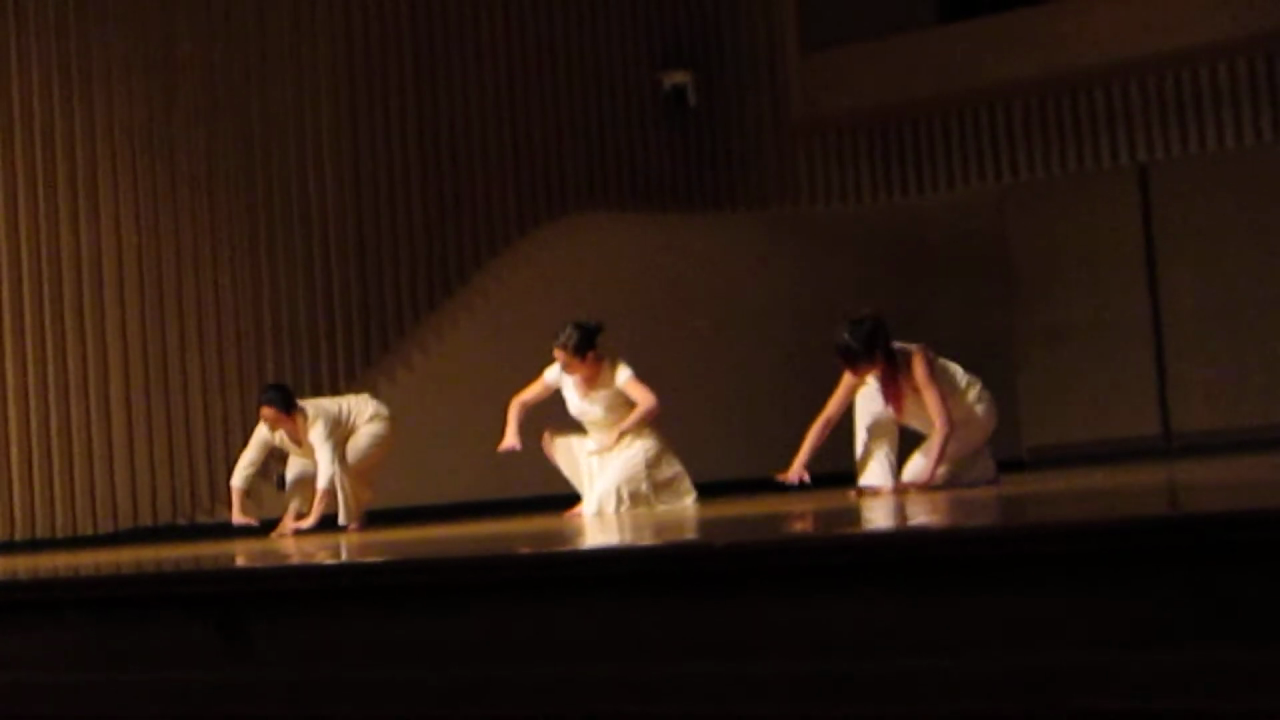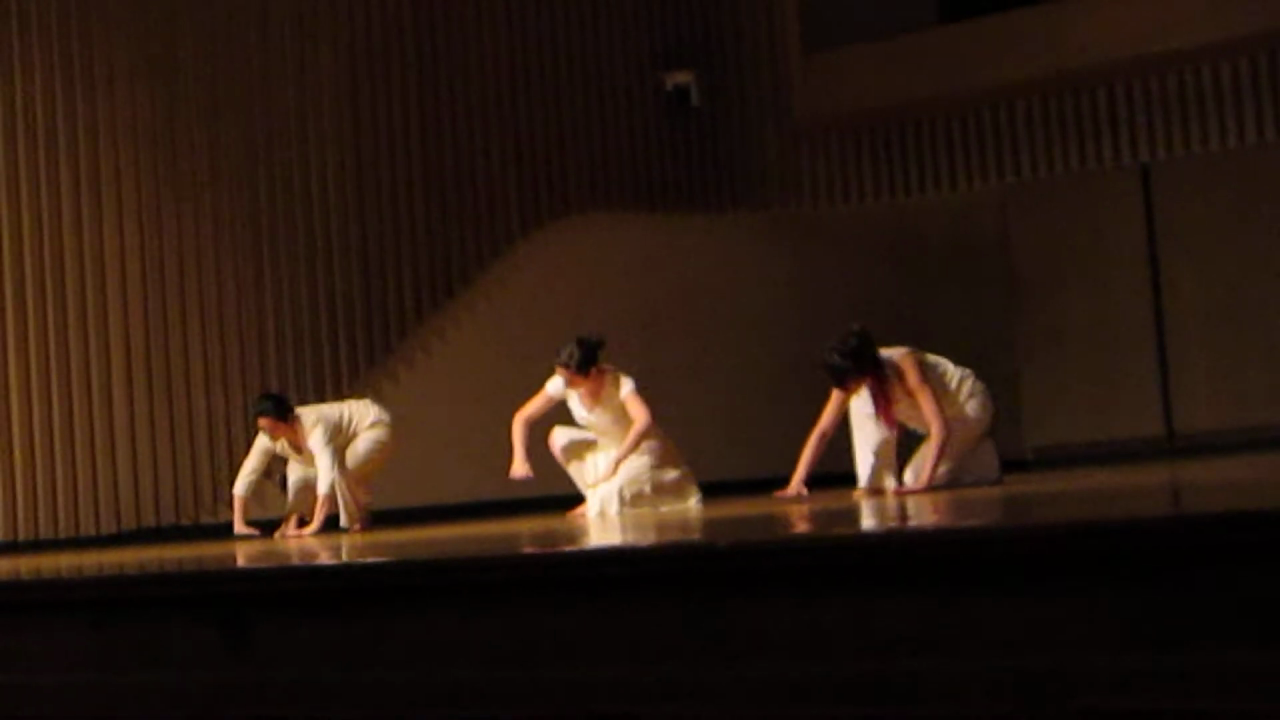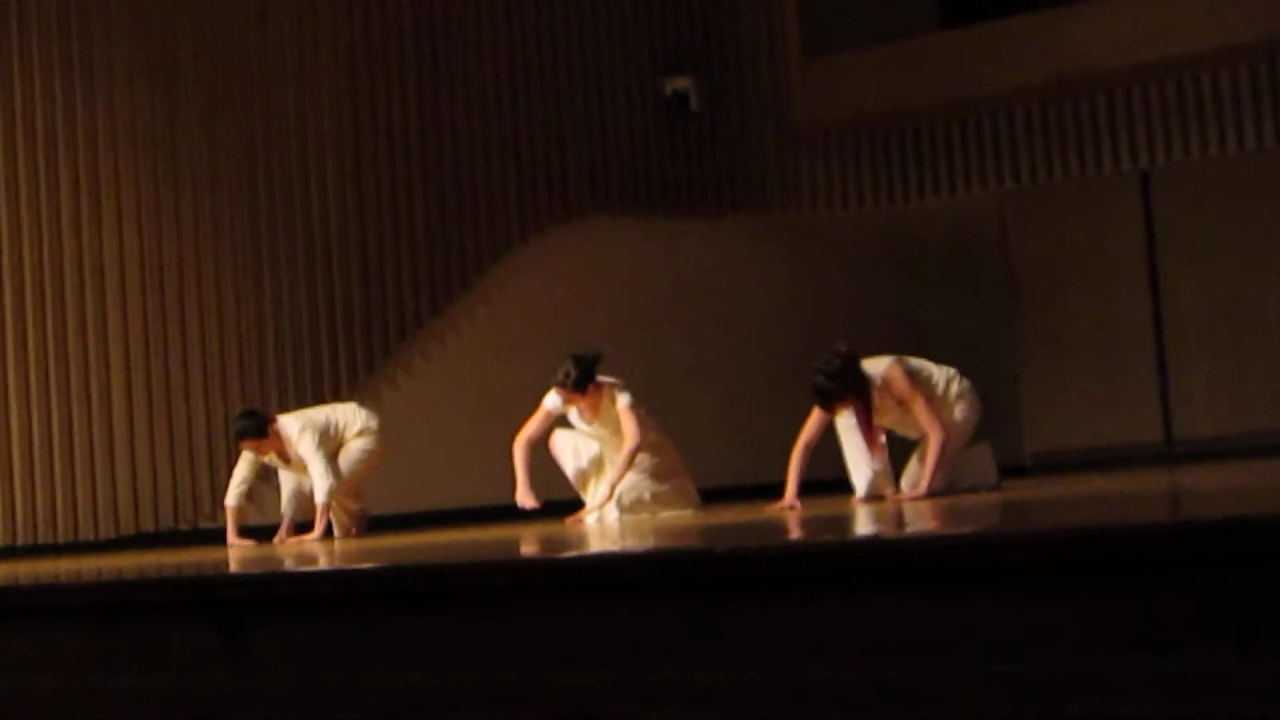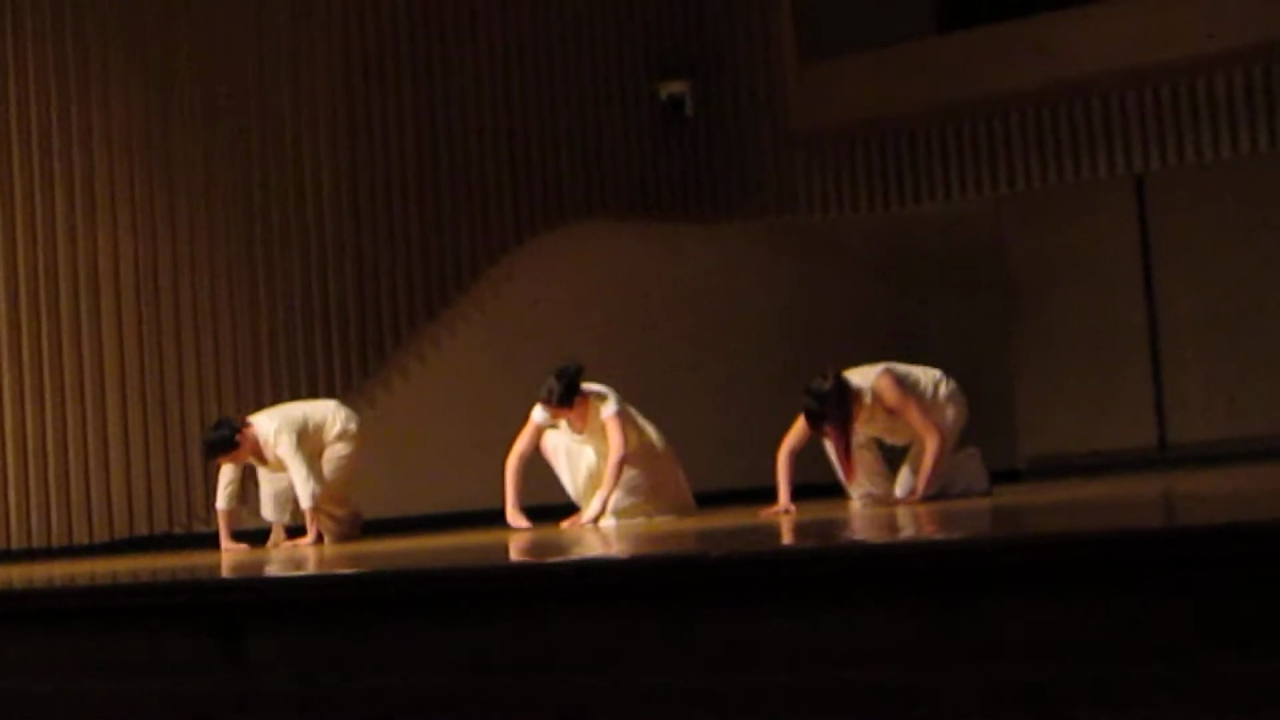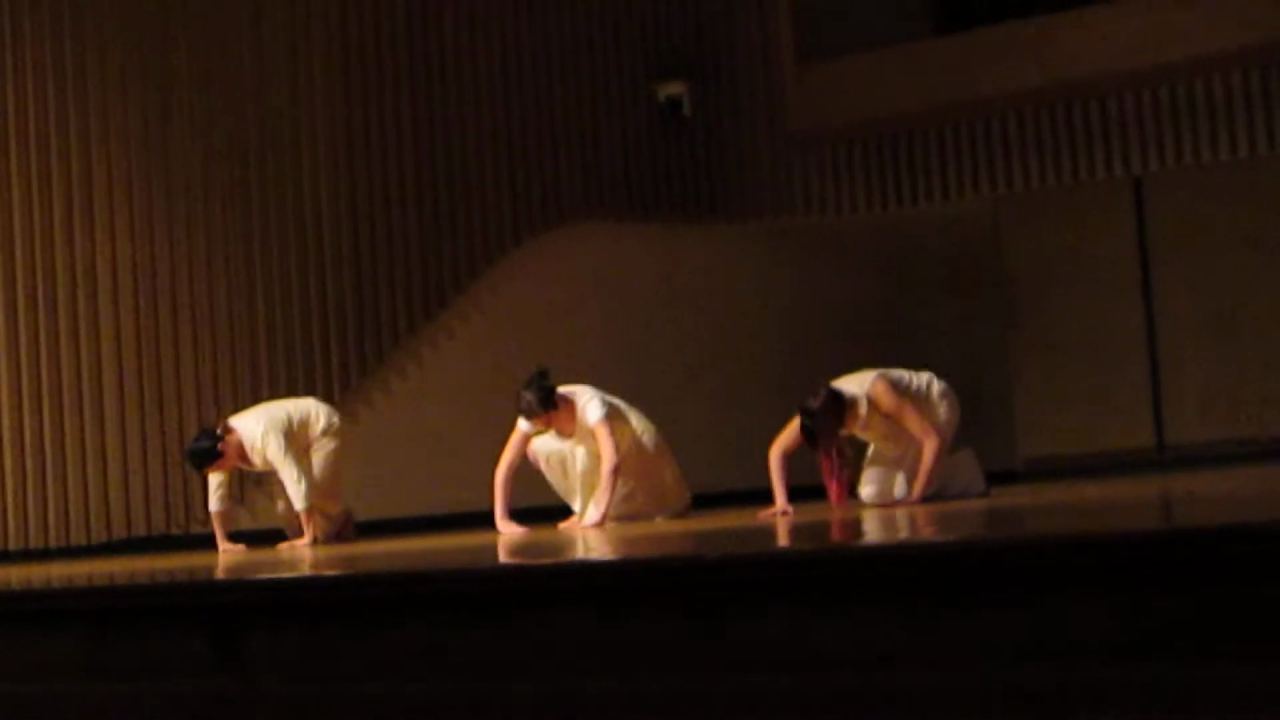
dt=0.4s
person 1, frame 1
left shoulder: (914, 362)
right shoulder: (859, 369)
left elbow: (943, 424)
right elbow: (828, 417)
left wrist: (928, 473)
right wrist: (798, 464)
left hip: (974, 410)
right hip: (928, 413)
left knee: (914, 479)
right knee: (867, 398)
left ankle: (979, 465)
right ankle: (877, 480)
person 1, frame 2
left shoulder: (905, 367)
right shoulder: (851, 378)
left elbow: (940, 428)
right elbow: (822, 431)
left wrist: (924, 480)
right wrist: (797, 481)
left hip: (969, 403)
right hip: (931, 407)
left knee: (914, 479)
right knee: (861, 404)
left ankle: (982, 462)
right ankle: (879, 481)
person 1, frame 3
left shoulder: (892, 377)
right shoulder: (838, 391)
left elbow: (938, 434)
right elbow: (804, 443)
left wrist: (923, 488)
right wrist: (790, 495)
left hip: (956, 401)
right hip: (912, 414)
left knee: (911, 486)
right knee: (848, 417)
left ankle: (979, 468)
right ankle: (877, 488)
person 1, frame 4
left shoulder: (883, 388)
right shoulder: (826, 402)
left elbow: (935, 438)
right elbow: (786, 449)
left wrist: (918, 492)
right wrist: (784, 500)
left hip: (944, 403)
right hip: (900, 418)
left knee: (906, 491)
left ankle: (968, 468)
right ankle: (875, 493)
person 1, frame 5
left shoulder: (879, 394)
right shoulder: (821, 410)
left elbow: (933, 440)
right elbow: (776, 451)
left wrist: (916, 493)
right wrist: (781, 501)
left hip: (936, 405)
right hip: (896, 427)
left knee: (905, 493)
right knee: (872, 495)
left ankle: (962, 469)
person 2, frame 1
left shoulder: (616, 371)
right shoulder: (559, 373)
left elbow: (651, 402)
right elbow: (519, 401)
left wrist: (617, 434)
right wrist: (512, 432)
left hip: (635, 445)
right hip: (599, 445)
left knee: (605, 499)
right knee: (551, 437)
right ankle: (591, 495)
person 2, frame 2
left shoulder: (620, 383)
right shoulder: (561, 384)
left elbow: (645, 421)
right elbow: (521, 418)
left wrist: (615, 462)
right wrist: (520, 458)
left hip: (641, 449)
right hip: (605, 448)
left knee: (609, 499)
right knee: (557, 436)
right ankle: (595, 496)
person 2, frame 3
left shoulder: (616, 394)
right shoulder: (558, 398)
left elbow: (634, 441)
right elbow: (522, 440)
left wrist: (610, 487)
right wrist: (523, 486)
left hip: (644, 455)
right hip: (607, 452)
left knee: (610, 508)
right knee: (558, 439)
right ankle: (593, 502)
person 2, frame 4
left shoulder: (604, 401)
right shoulder: (545, 409)
left elbow: (619, 452)
right elbow: (516, 456)
left wrist: (600, 503)
right wrist: (512, 509)
left hip: (639, 456)
right hip: (600, 453)
left knee: (608, 514)
right knee: (549, 440)
right ankle: (588, 508)
person 2, frame 5
left shoulder: (589, 404)
right shoulder: (534, 415)
left elbow: (611, 458)
right elbow: (505, 466)
left wrist: (600, 513)
right wrist: (501, 519)
left hip: (633, 445)
right hip: (589, 446)
right knee: (536, 449)
right ankle: (585, 508)
person 3, frame 1
left shoulder: (315, 421)
right shoulder: (266, 429)
left elbow: (327, 469)
right elbow: (244, 466)
left wrist: (312, 519)
right wrist: (237, 512)
left hip: (371, 420)
right hip: (341, 429)
left knee: (342, 466)
left ankle: (356, 519)
right ankle: (290, 520)
person 3, frame 2
left shoulder: (313, 426)
right shoulder: (268, 438)
left elbow: (327, 474)
right elbow: (246, 475)
left wrist: (314, 525)
right wrist: (238, 523)
left hip: (373, 426)
right hip: (342, 438)
left knee: (342, 472)
left ankle: (360, 520)
person 3, frame 3
left shoulder: (299, 433)
right shoulder: (255, 444)
left elbow: (323, 478)
right elbow: (237, 485)
left wrist: (317, 532)
right wrist: (232, 535)
left hip: (361, 431)
right hip: (332, 439)
left knee: (334, 485)
left ankle: (356, 525)
right ankle: (287, 527)
person 3, frame 4
left shoulder: (276, 435)
right shoulder: (236, 444)
left elbow: (304, 480)
right elbow: (226, 487)
left wrist: (311, 536)
right wrist: (226, 540)
left hip: (338, 429)
right hip: (311, 435)
left knee: (321, 493)
left ankle: (350, 525)
right ankle: (280, 531)
person 3, frame 5
left shoulder: (263, 437)
right shoulder: (220, 441)
left elbow: (296, 481)
right elbow: (216, 492)
left wrist: (308, 537)
right wrist: (222, 542)
left hip: (320, 426)
right hip: (295, 435)
left knee: (316, 492)
right knee: (285, 503)
left ankle: (343, 530)
